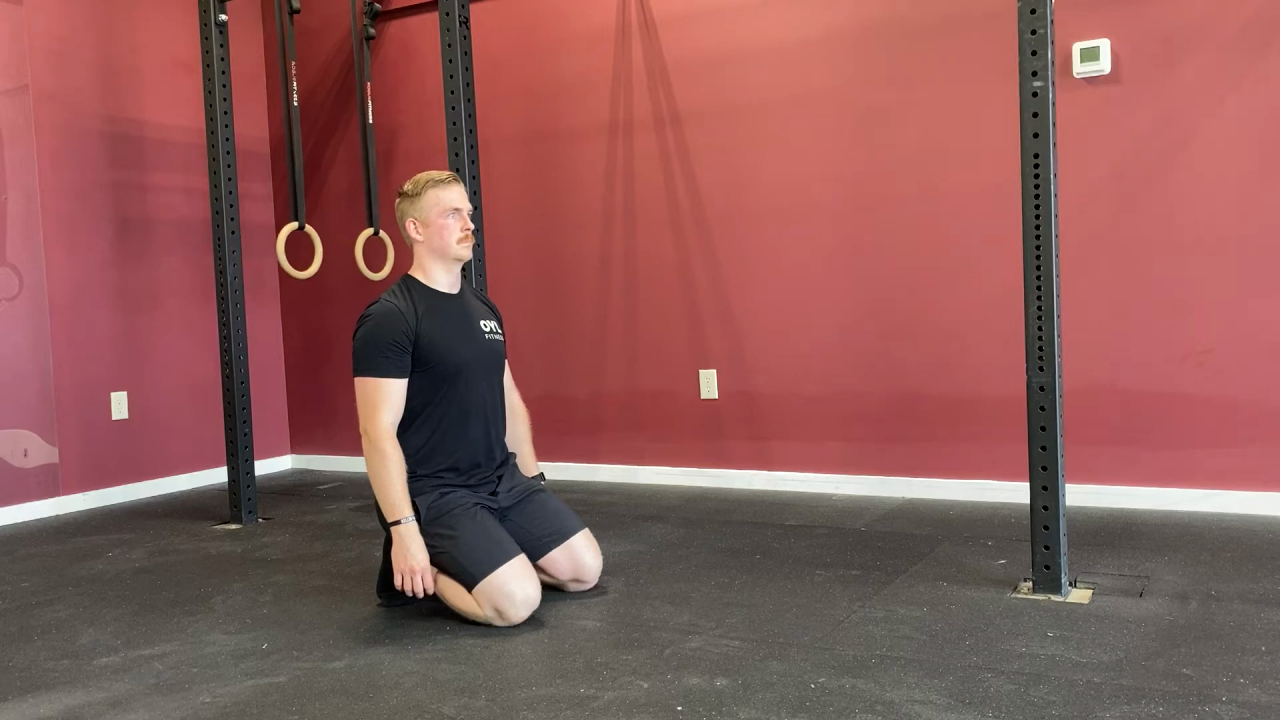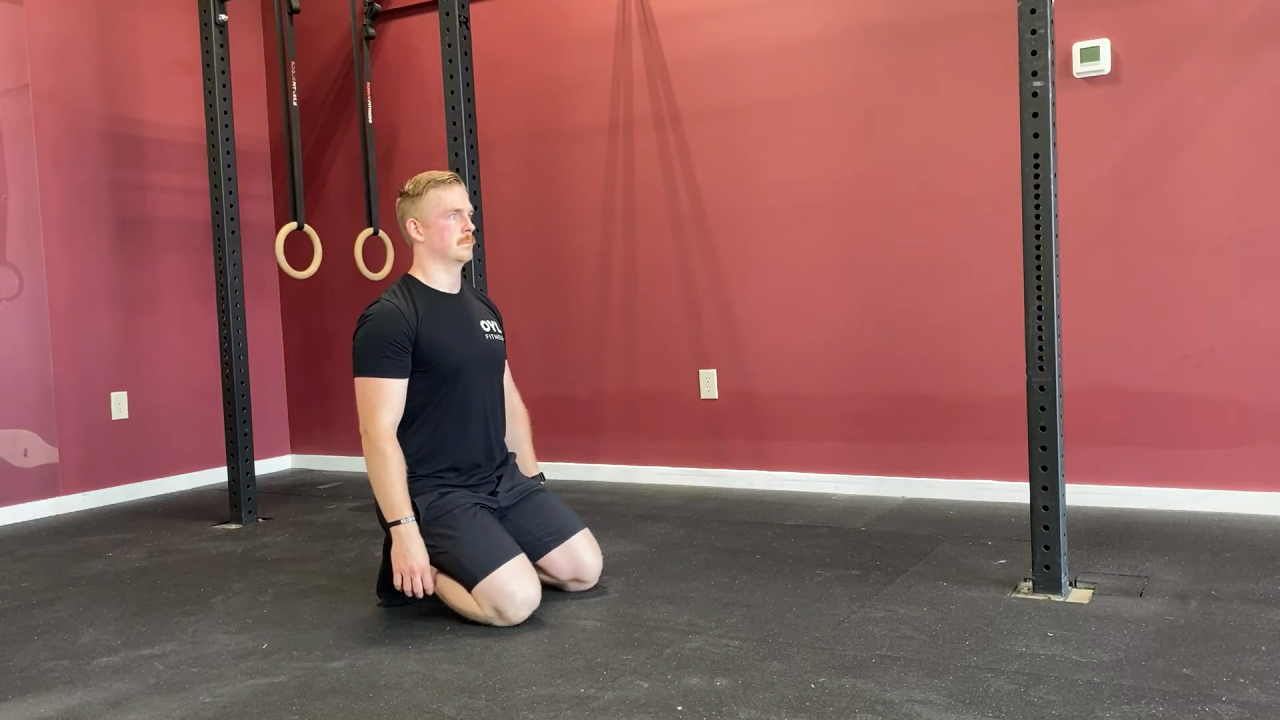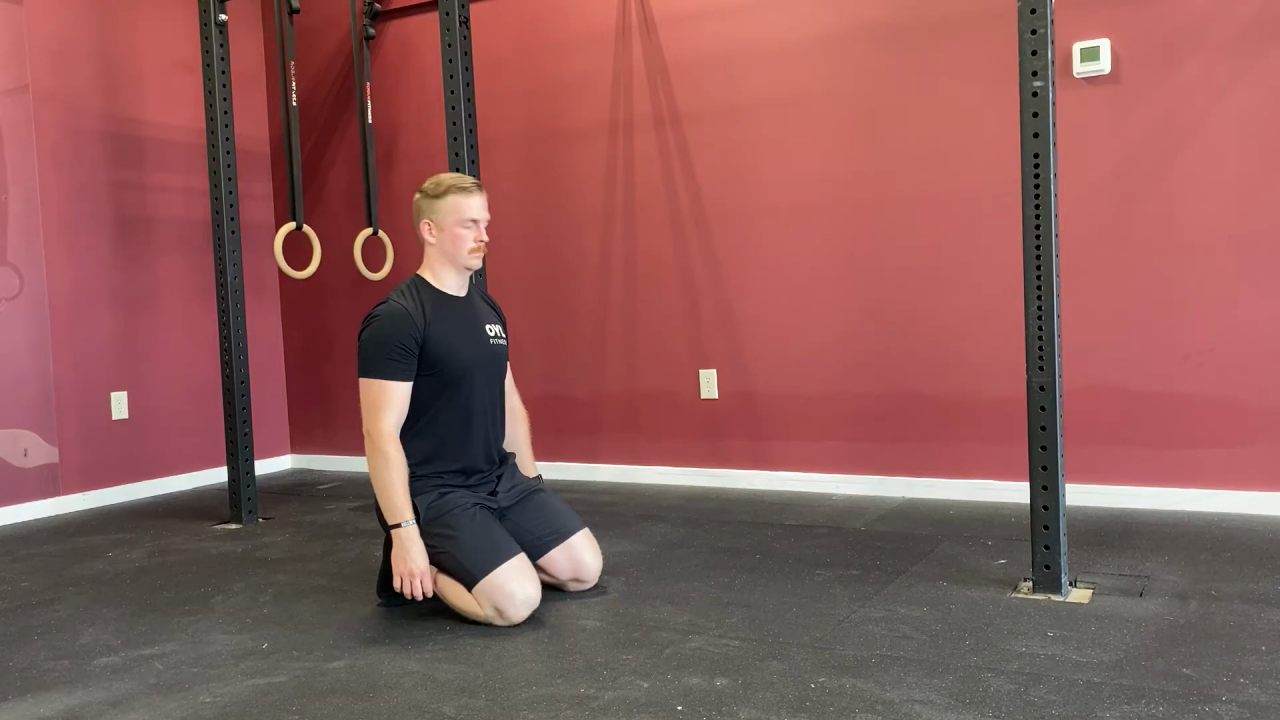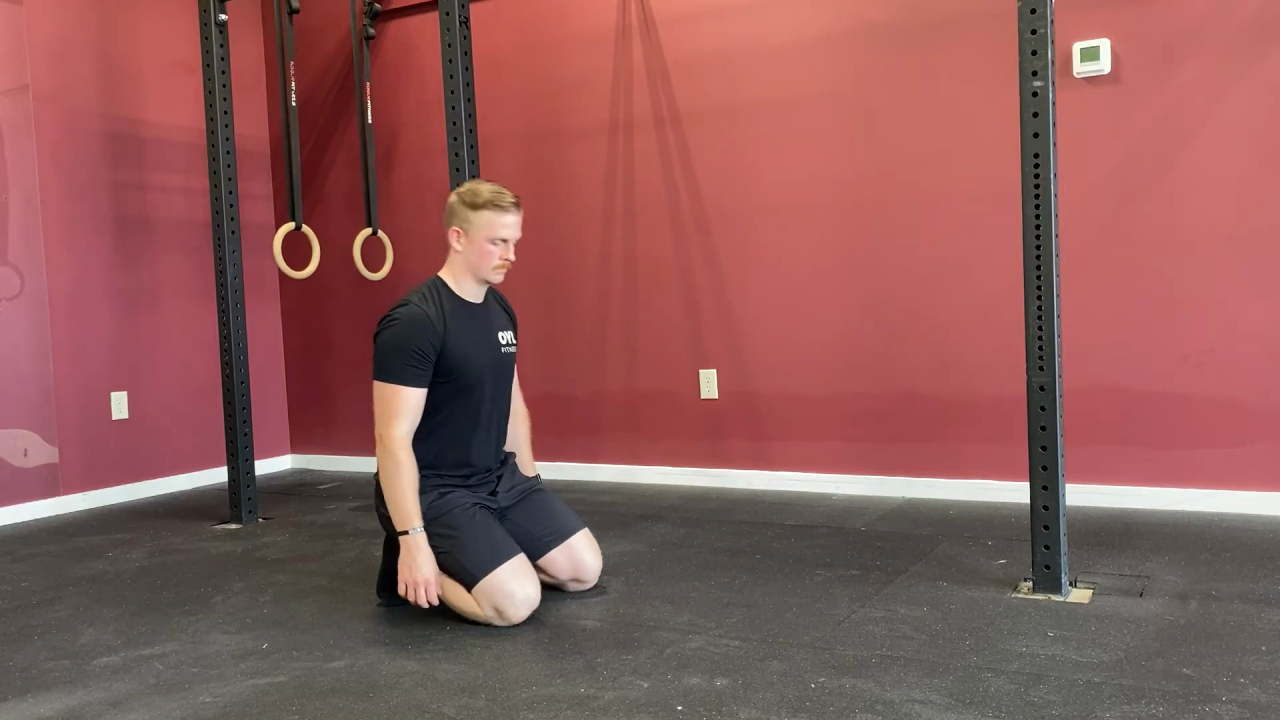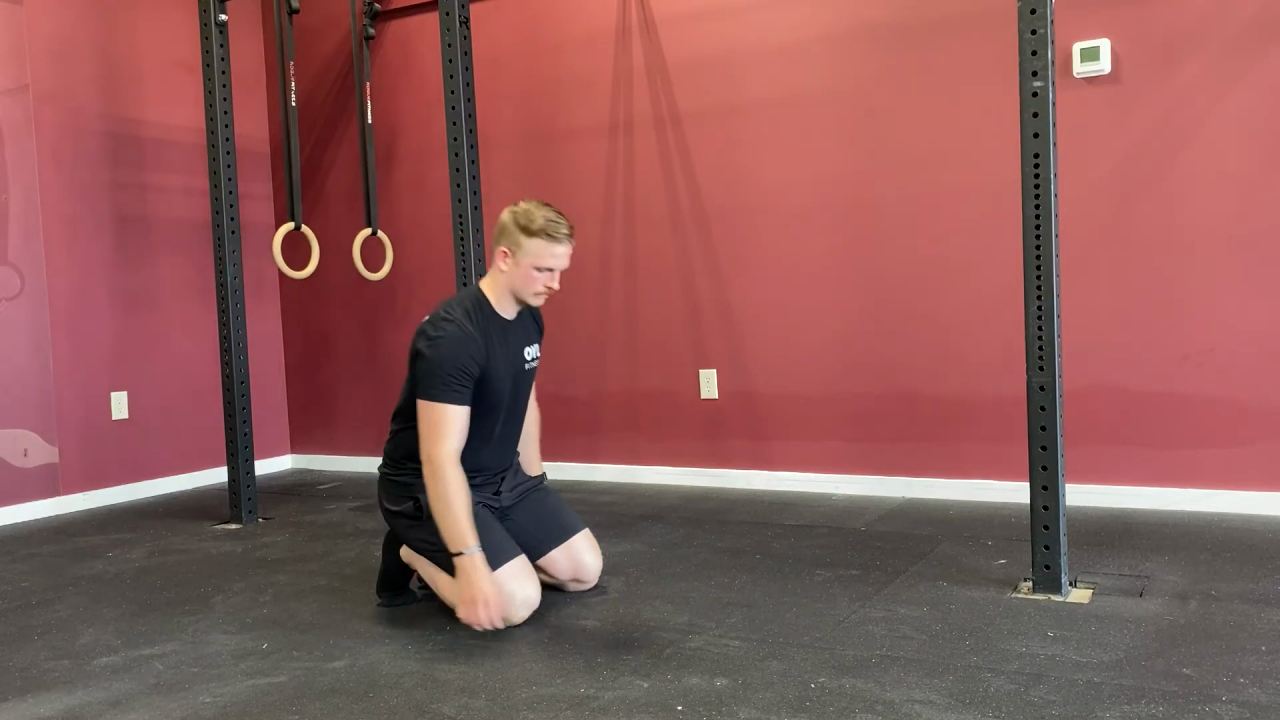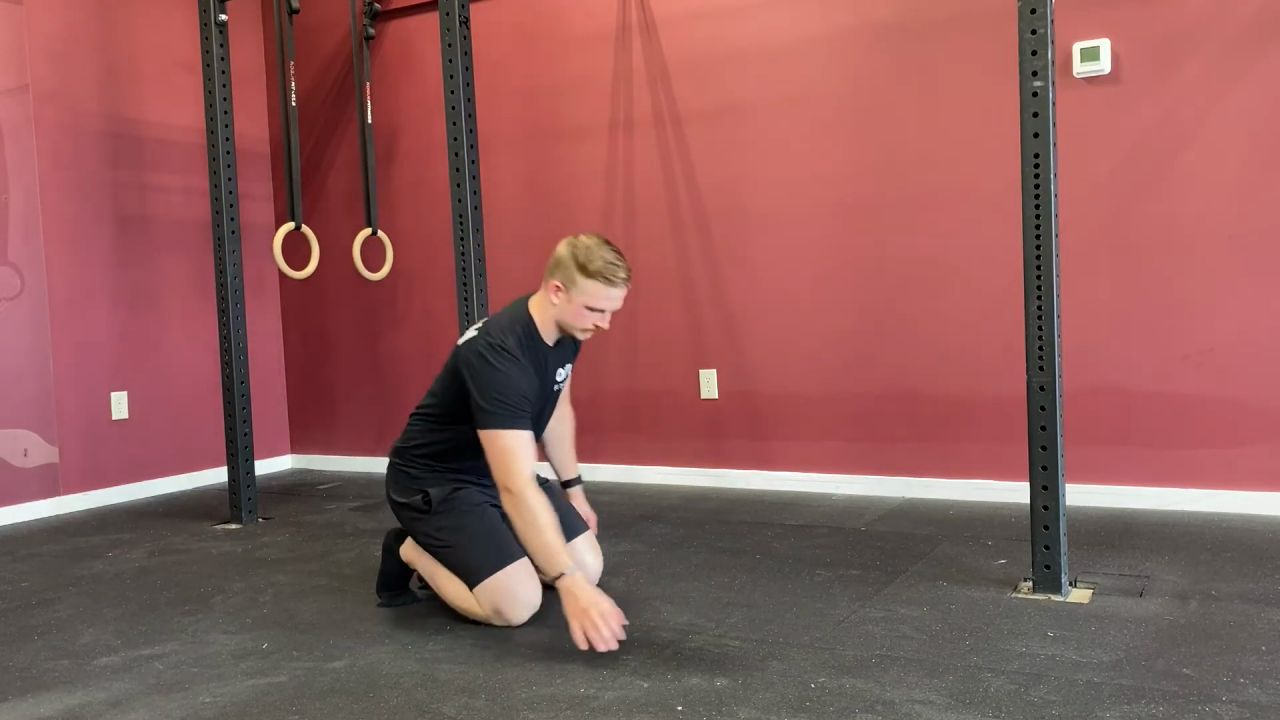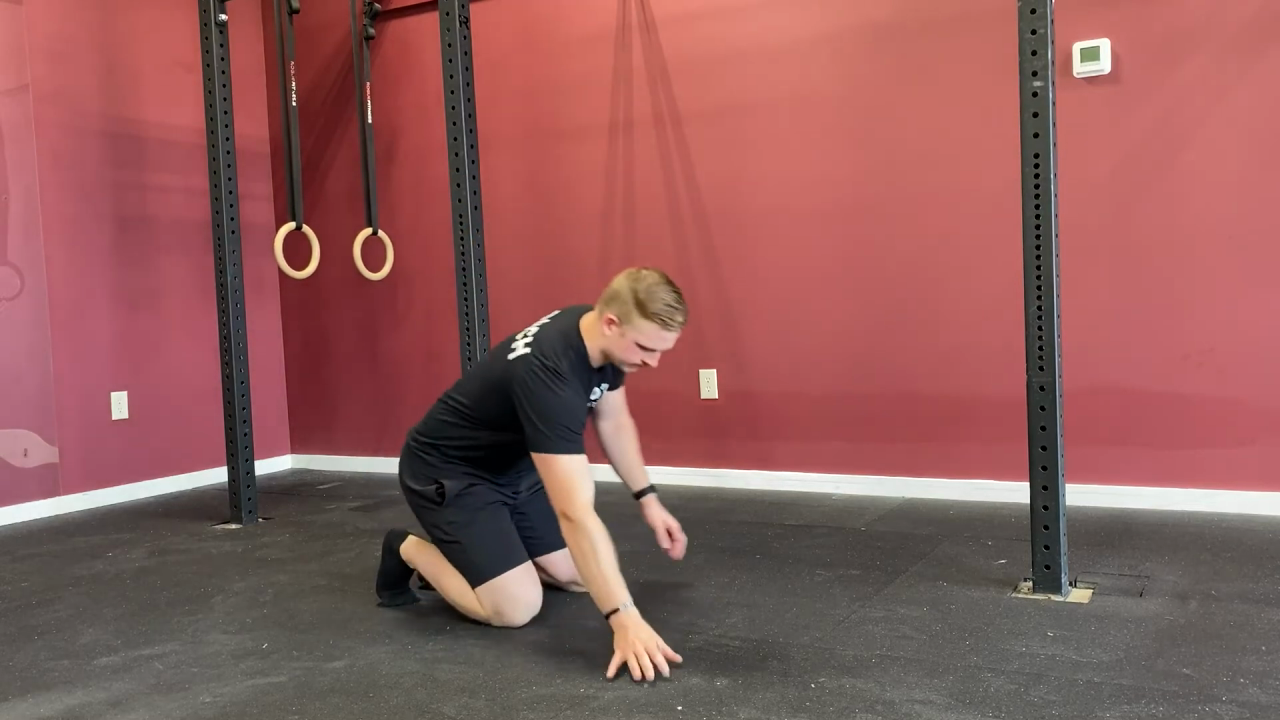
dt=0.2s
person 1, frame 1
left shoulder: (482, 307)
right shoulder: (390, 318)
right elbow: (378, 432)
left wrist: (534, 482)
right wrist: (404, 530)
left hip: (502, 478)
right hip: (434, 493)
left knee: (584, 569)
right knee: (516, 600)
left ankle: (465, 556)
right ankle: (415, 565)
person 1, frame 2
left shoulder: (482, 306)
right shoulder: (390, 318)
right elbow: (378, 432)
left wrist: (534, 482)
right wrist: (403, 531)
left hip: (502, 478)
right hip: (434, 493)
left knee: (584, 569)
right knee: (516, 601)
left ankle: (469, 556)
right ankle: (415, 564)
person 1, frame 3
left shoulder: (487, 307)
right shoulder: (397, 318)
right elbow: (381, 434)
left wrist: (532, 483)
right wrist: (403, 533)
left hip: (500, 477)
right hip: (433, 492)
left knee: (584, 569)
right knee: (516, 600)
left ankle: (453, 557)
right ankle: (418, 565)
person 1, frame 4
left shoulder: (500, 309)
right shoulder: (414, 322)
right elbow: (393, 440)
left wrist: (531, 483)
right wrist: (412, 541)
left hip: (499, 477)
right hip: (433, 491)
left knee: (584, 569)
right knee: (516, 600)
left ankle: (468, 554)
right ankle: (410, 566)
person 1, frame 5
left shoulder: (529, 316)
right shoulder: (452, 336)
right elbow: (440, 460)
left wrist: (536, 483)
right wrist: (469, 562)
left hip: (502, 476)
right hip: (431, 489)
left knee: (584, 569)
right knee: (515, 600)
left ankle: (447, 548)
right ankle: (413, 556)
person 1, frame 6
left shoulder: (566, 330)
right shoulder: (500, 357)
left elbow: (557, 410)
right elbow: (517, 487)
left wrist: (573, 488)
right wrist: (566, 582)
left hip: (500, 471)
right hip: (437, 484)
left knee: (588, 570)
right knee: (518, 603)
left ankle: (486, 550)
right ankle: (413, 554)
person 1, frame 7
left shoulder: (603, 341)
right shoulder: (548, 375)
left elbow: (613, 420)
right elbow: (576, 513)
left wrist: (648, 499)
right wrist: (624, 620)
left hip: (511, 465)
right hip: (448, 472)
left knee: (581, 576)
right knee: (518, 607)
left ankle: (472, 547)
right ankle: (412, 552)
